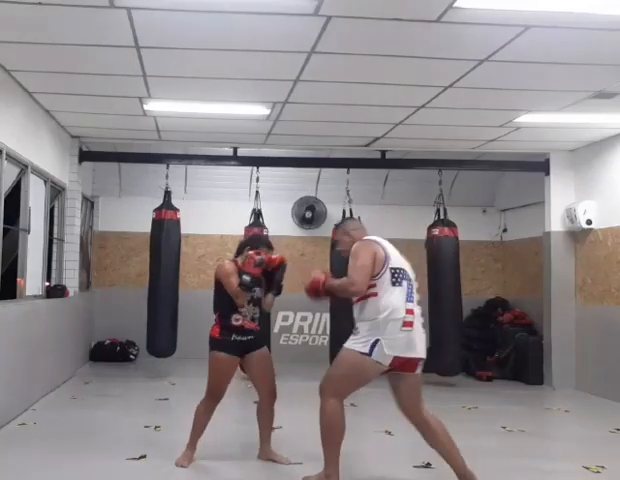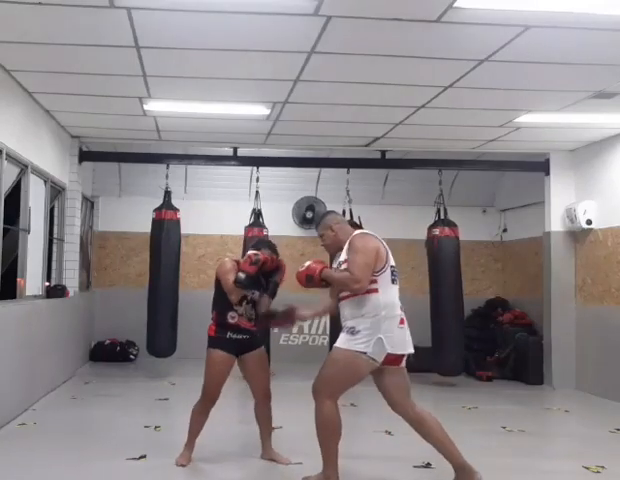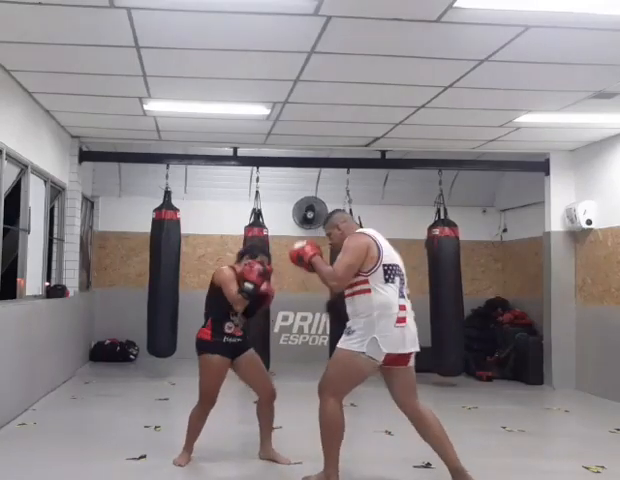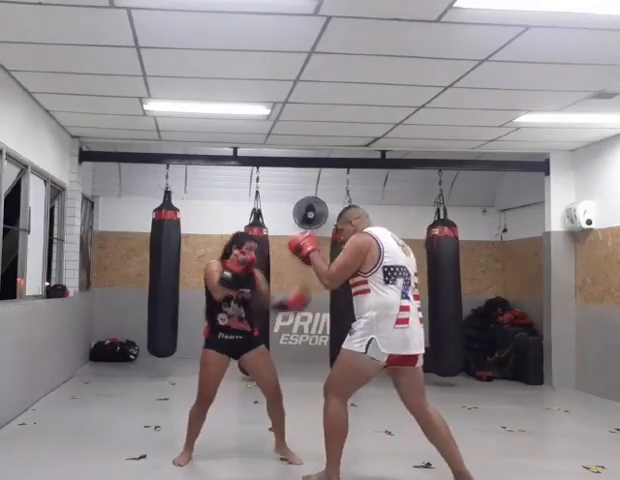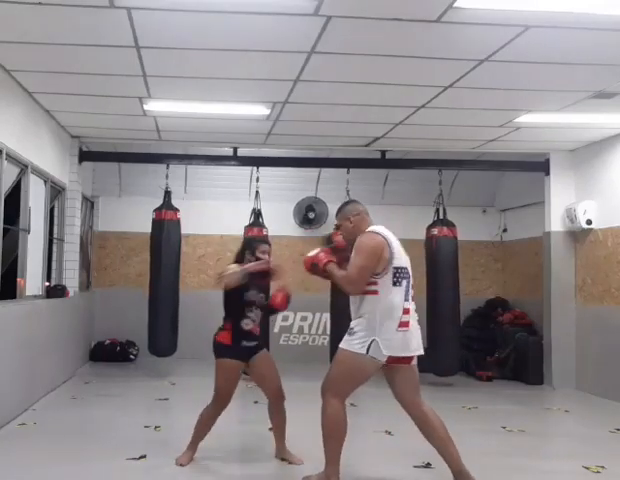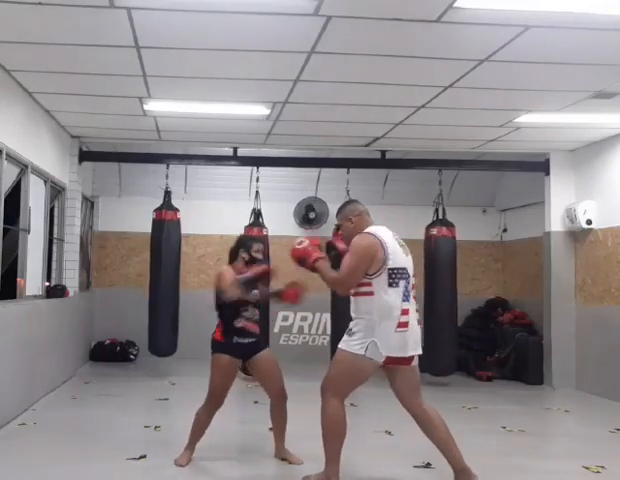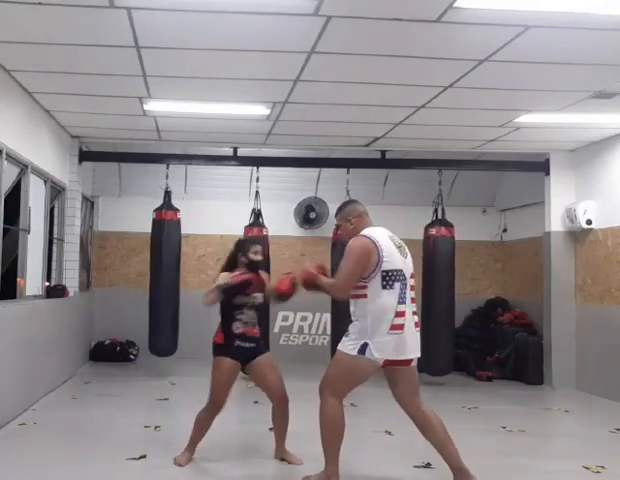
dt=0.2s
person 1, frame 1
left shoulder: (364, 246)
right shoulder: (394, 255)
left elbow: (356, 287)
left wrist: (326, 282)
left hip: (380, 336)
right hip: (409, 338)
left knee: (330, 393)
right knee: (416, 412)
person 1, frame 2
left shoulder: (361, 240)
right shoulder: (346, 254)
left elbow: (358, 284)
right elbow: (337, 301)
left wrist: (322, 273)
right wrist: (305, 314)
left hip: (372, 332)
right hip: (390, 335)
left knee: (323, 393)
right knee: (406, 407)
person 1, frame 3
left shoulder: (358, 240)
right shoulder: (381, 244)
left elbow: (335, 281)
left wrist: (312, 257)
left hip: (374, 331)
right hip: (402, 333)
left knee: (329, 393)
right knee: (411, 406)
person 1, frame 4
left shoulder: (363, 240)
right shoulder: (399, 244)
left elbow: (330, 278)
left wrist: (310, 251)
left hip: (378, 331)
right hip: (409, 334)
left knee: (334, 393)
right knee: (420, 406)
person 1, frame 5
left shoulder: (369, 239)
right shoulder: (387, 239)
left elbow: (353, 285)
left wrist: (325, 263)
right wrist: (332, 264)
left hip: (375, 332)
right hip: (403, 334)
left knee: (332, 393)
right knee: (415, 405)
person 1, frame 6
left shoulder: (365, 241)
right shoulder: (393, 240)
left elbow: (341, 285)
left wrist: (314, 258)
right wrist: (346, 254)
left hip: (376, 332)
right hip: (405, 333)
left knee: (331, 393)
right knee: (416, 404)
person 1, frame 7
left shoulder: (361, 243)
right shoulder: (395, 242)
left elbow: (341, 290)
left wrist: (315, 277)
left hip: (372, 335)
right hip: (403, 336)
left knee: (330, 393)
right knee: (415, 406)
person 2, frame 1
left shoulder: (257, 274)
right shoulder: (228, 266)
left elbow: (266, 306)
right elbow: (238, 298)
left wrist: (276, 278)
right wrist: (250, 272)
left hip: (254, 339)
right hip: (226, 338)
left knee: (268, 394)
right knee: (213, 397)
left ankle: (265, 448)
right ankle: (190, 449)
person 2, frame 2
left shoulder: (259, 277)
right shoulder: (228, 265)
left elbow: (262, 310)
right elbow: (234, 295)
left wrist: (274, 282)
right wrist: (248, 270)
left hip: (251, 339)
right hip: (223, 337)
left knee: (264, 395)
right knee: (209, 397)
left ankle: (267, 449)
right ankle: (188, 449)
person 2, frame 3
left shoulder: (249, 280)
right shoulder: (225, 272)
left elbow: (246, 312)
right elbow: (237, 304)
left wrist: (262, 300)
right wrist: (252, 282)
left hip: (239, 342)
right hip: (214, 342)
left knee: (268, 393)
right knee: (206, 401)
left ankle: (266, 448)
right ankle: (187, 450)
person 2, frame 4
left shoulder: (254, 274)
right shoulder: (215, 266)
left elbow: (265, 302)
right elbow: (217, 294)
left wrist: (287, 303)
right wrist: (234, 270)
left hip: (248, 339)
right hip: (218, 339)
left knee: (274, 393)
right knee: (205, 398)
left ankle: (282, 446)
right ankle: (188, 449)
person 2, frame 5
left shoulder: (258, 279)
right shoulder: (235, 271)
right elbow: (226, 281)
left wrist: (277, 302)
right wrist: (257, 268)
left hip: (253, 344)
right hip: (230, 344)
left knee: (277, 396)
right knee: (220, 403)
left ankle: (281, 448)
right ankle: (190, 449)
person 2, frame 6
left shoulder: (256, 272)
right shoulder: (227, 272)
right elbow: (232, 294)
left wrist: (279, 294)
right wrist: (253, 276)
left hip: (254, 342)
right hip: (227, 343)
left knee: (279, 394)
right knee: (214, 401)
left ankle: (280, 448)
right ankle: (189, 449)
person 2, frame 7
left shoulder: (260, 276)
right shoulder: (226, 277)
left elbow: (274, 297)
right elbow: (209, 299)
right wrist: (236, 283)
left hip: (254, 346)
right hip: (229, 346)
left knee: (281, 398)
right knee: (215, 404)
left ankle: (281, 449)
right ankle: (189, 449)
